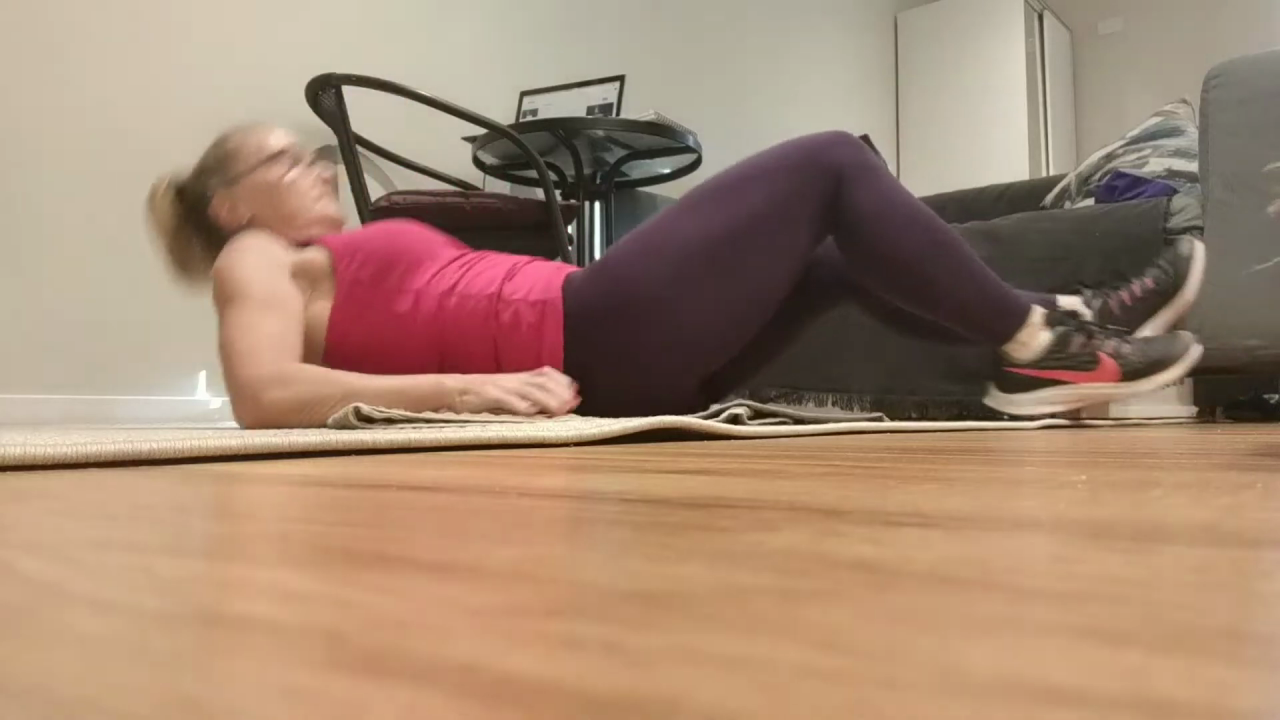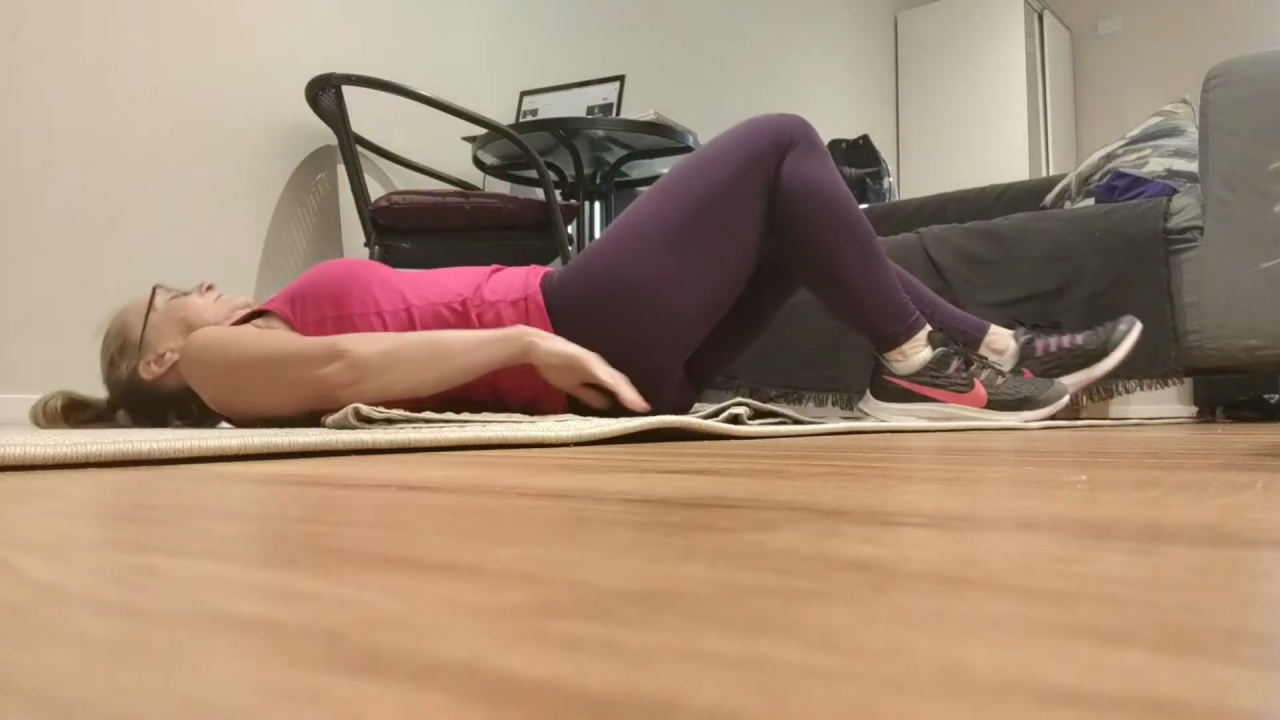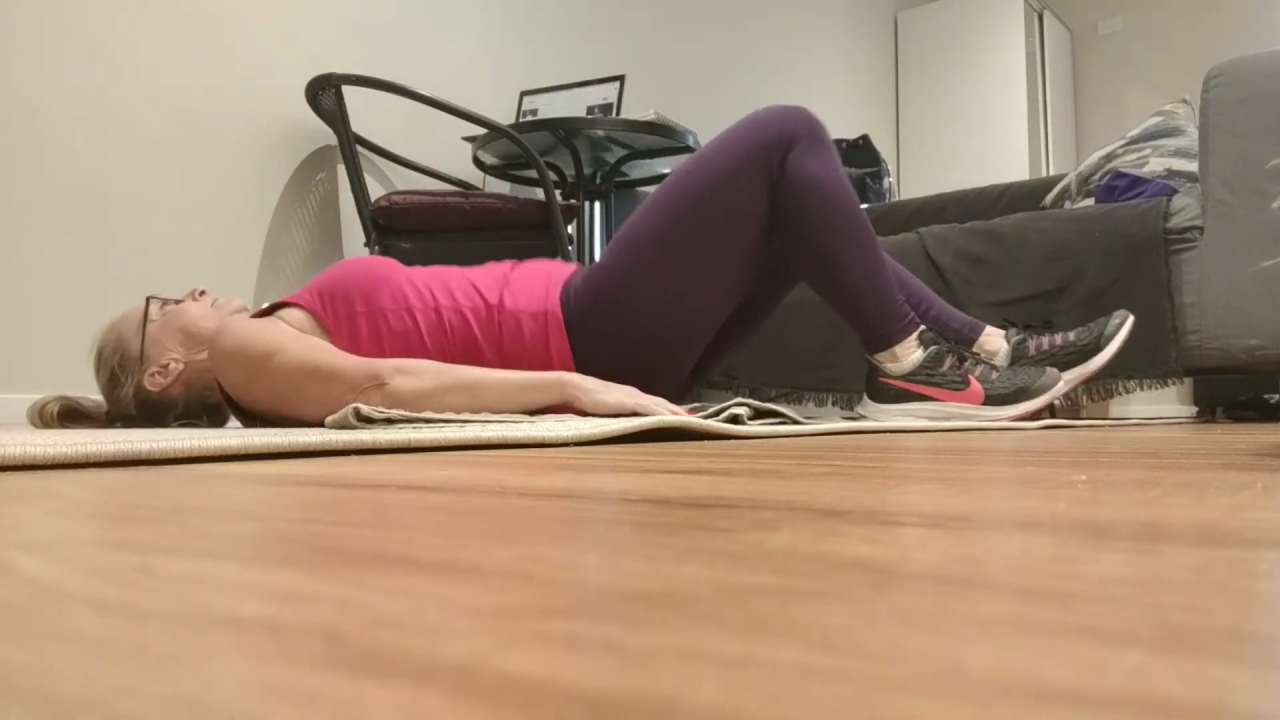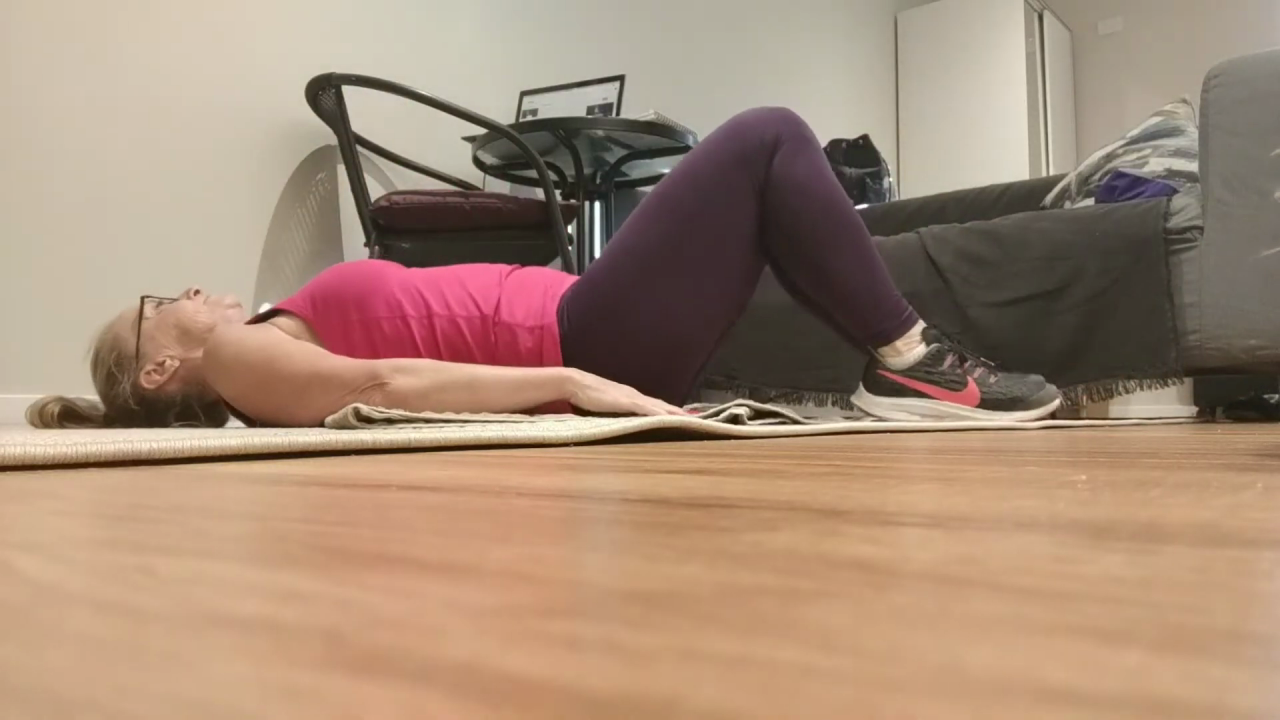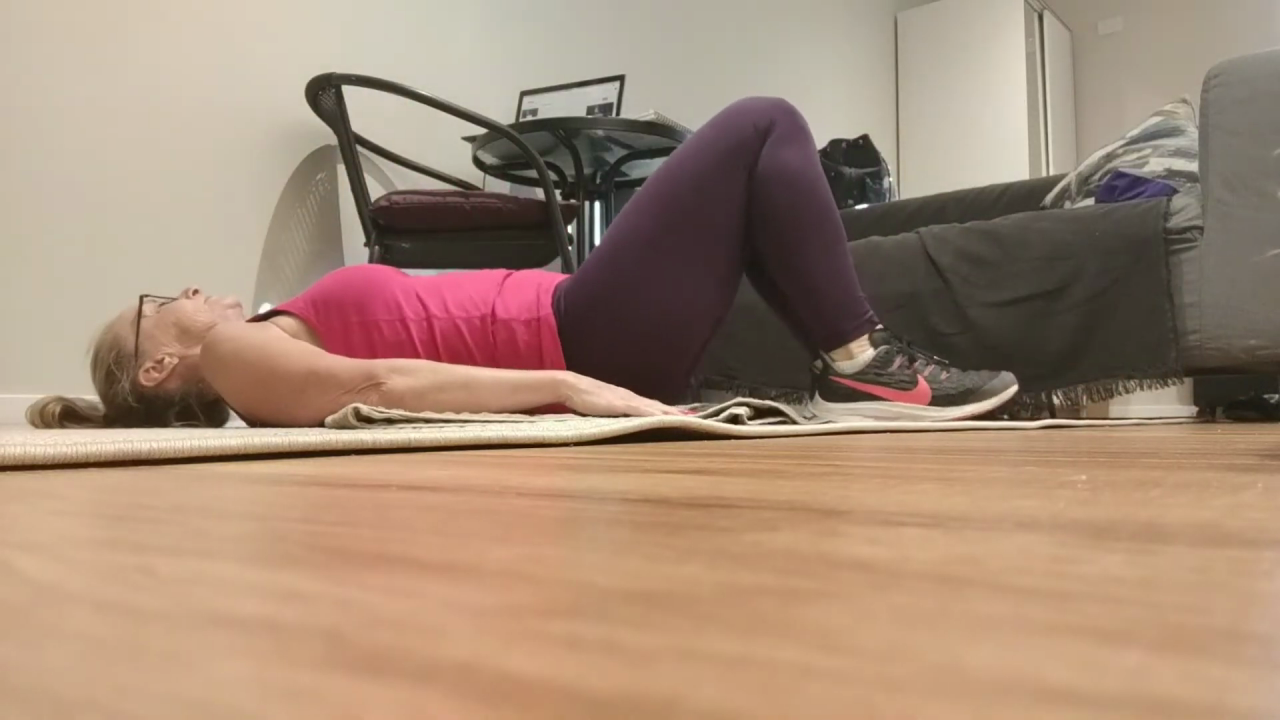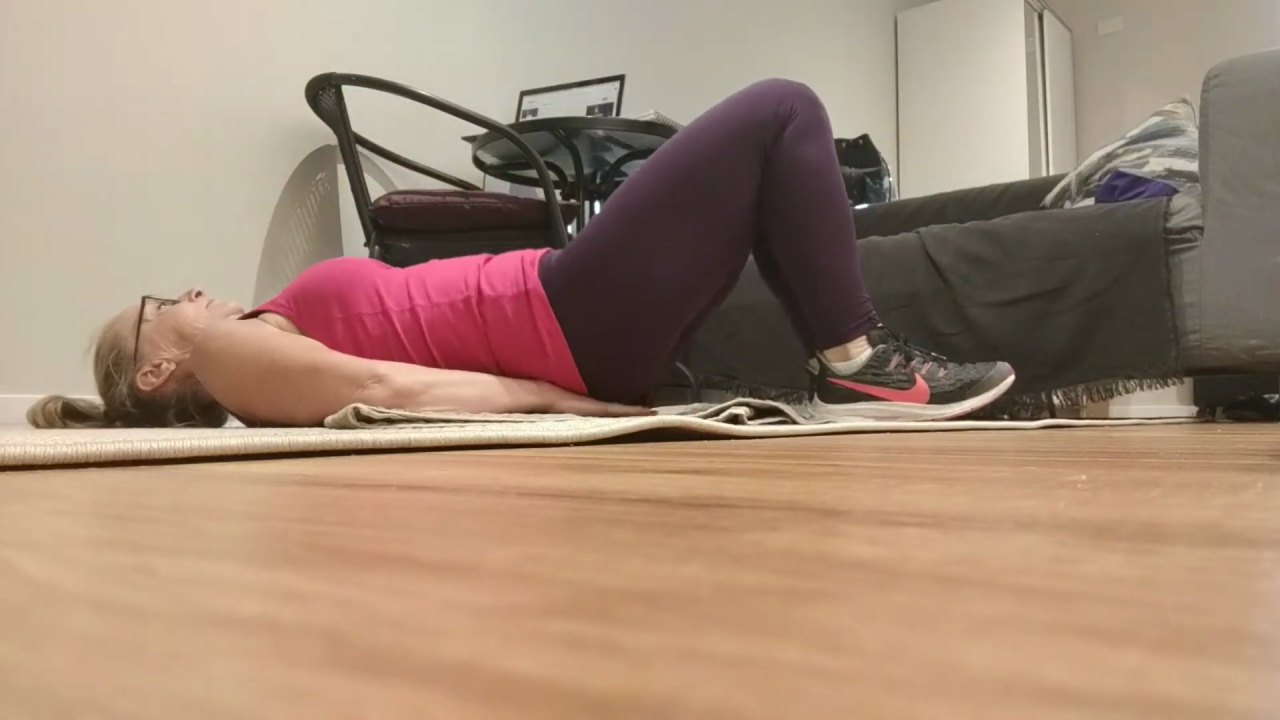
dt=0.5s
person 1, frame 1
left shoulder: (344, 263)
right shoulder: (256, 260)
left elbow: (415, 357)
right elbow: (263, 395)
right wrist: (469, 387)
left hip: (597, 357)
right hip: (587, 344)
left knee: (838, 255)
right knee: (833, 162)
left ankle: (1062, 322)
right ankle: (1042, 352)
person 1, frame 2
left shoulder: (275, 333)
right shoulder: (224, 359)
right elbow: (347, 371)
right wrist: (531, 343)
left hip: (585, 342)
right hip: (581, 325)
left knee: (800, 227)
right knee: (784, 141)
left ankle: (997, 349)
right ankle: (916, 368)
person 1, frame 3
left shoulder: (274, 341)
right shoulder: (254, 356)
right elbow: (391, 386)
right wrist: (576, 389)
left hip: (599, 343)
right hip: (592, 339)
left knee: (802, 213)
right knee: (787, 136)
left ankle: (991, 351)
right ankle: (909, 368)
person 1, frame 4
left shoulder: (275, 340)
right shoulder: (243, 363)
right elbow: (389, 386)
right wrist: (573, 384)
left hip: (581, 325)
right hip: (591, 345)
left knee: (761, 185)
right knee: (767, 139)
left ankle: (912, 360)
right ankle: (908, 366)
person 1, frame 5
left shoulder: (270, 344)
right shoulder: (241, 362)
right elbow: (386, 386)
right wrist: (569, 387)
left hip: (575, 328)
right hip: (586, 340)
left knee: (754, 160)
right knee: (764, 125)
left ankle: (860, 361)
right ankle: (859, 369)
person 1, frame 6
left shoulder: (263, 340)
right shoulder: (230, 360)
right elbow: (385, 386)
right wrist: (557, 400)
left hip: (580, 319)
right hip: (578, 324)
left knee: (763, 168)
right knee: (783, 111)
left ankle: (854, 357)
right ankle: (857, 369)
